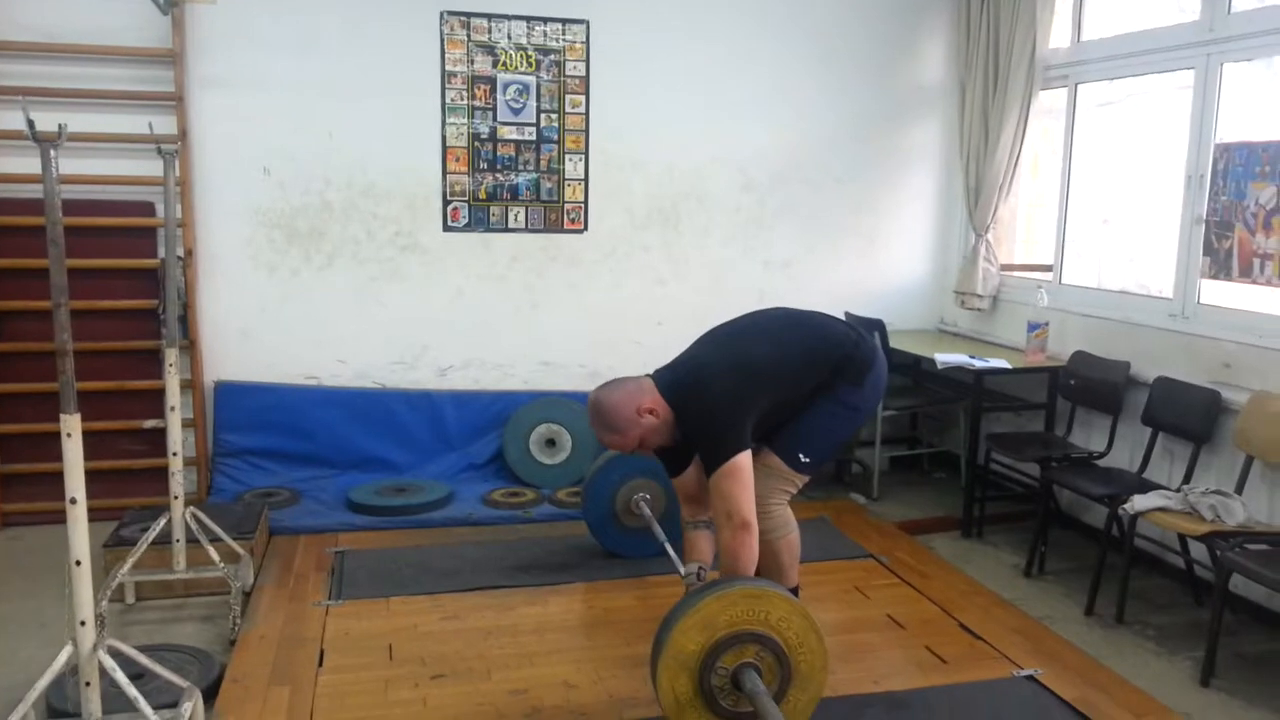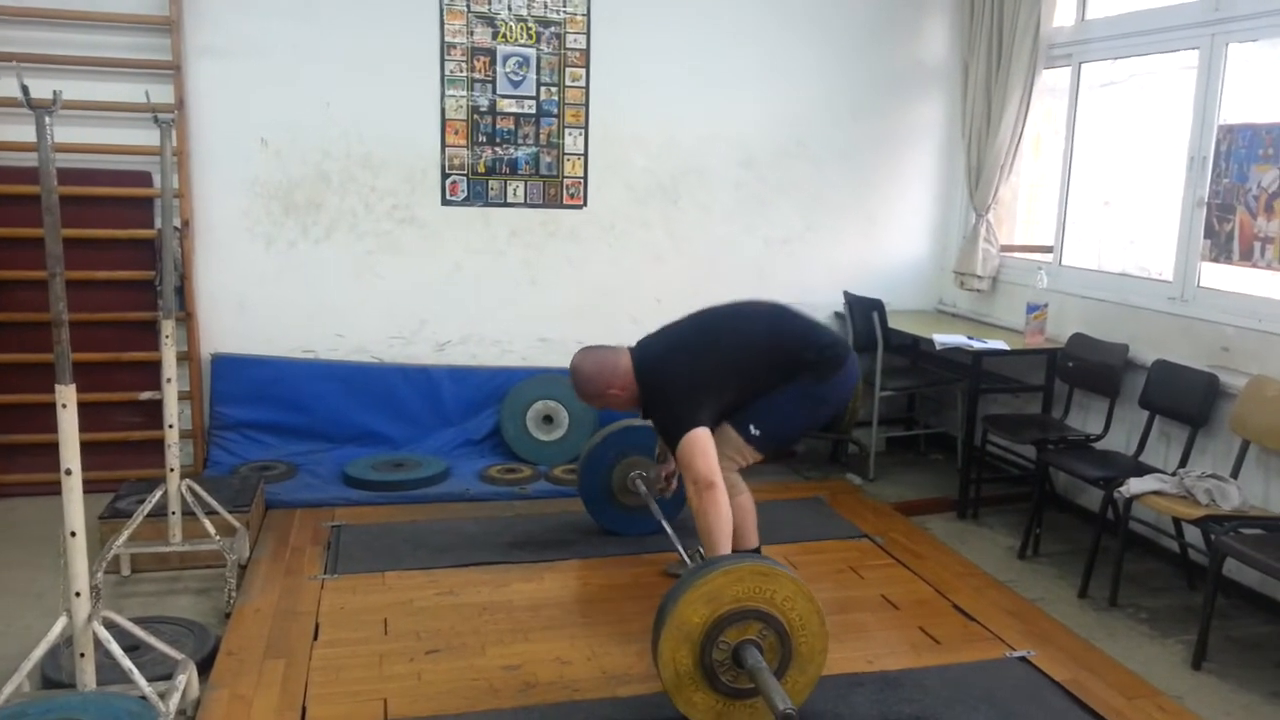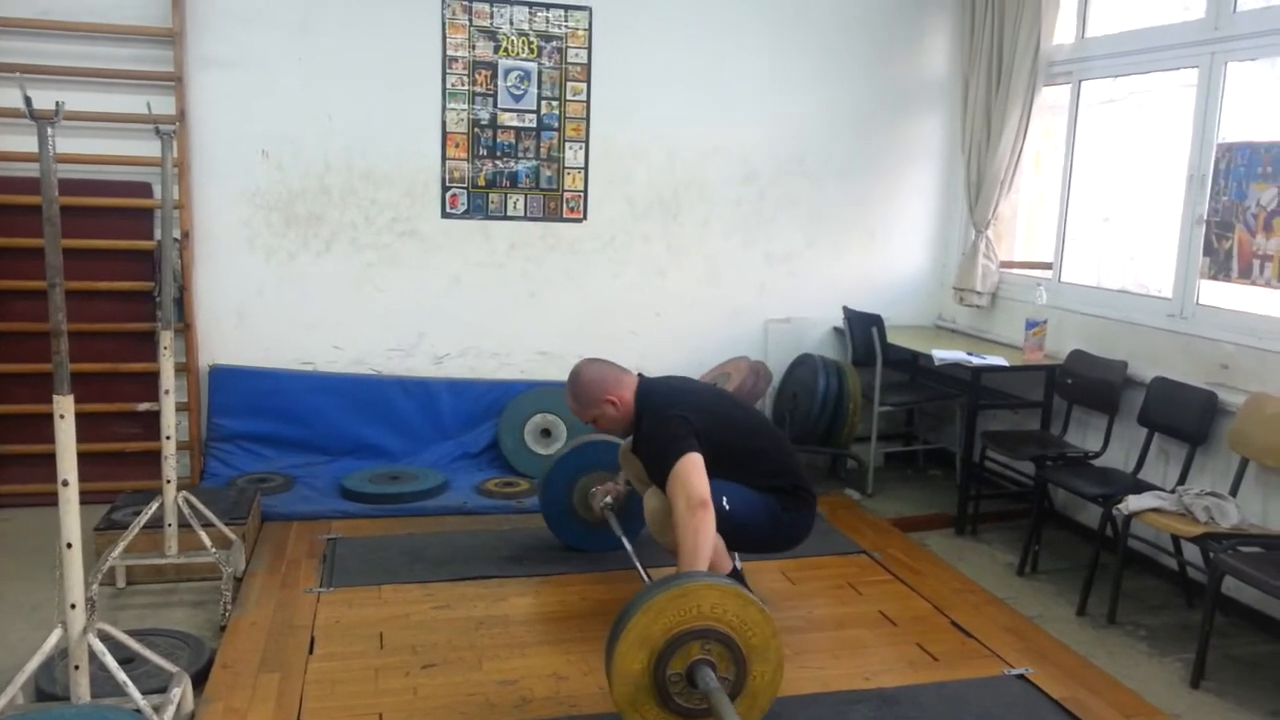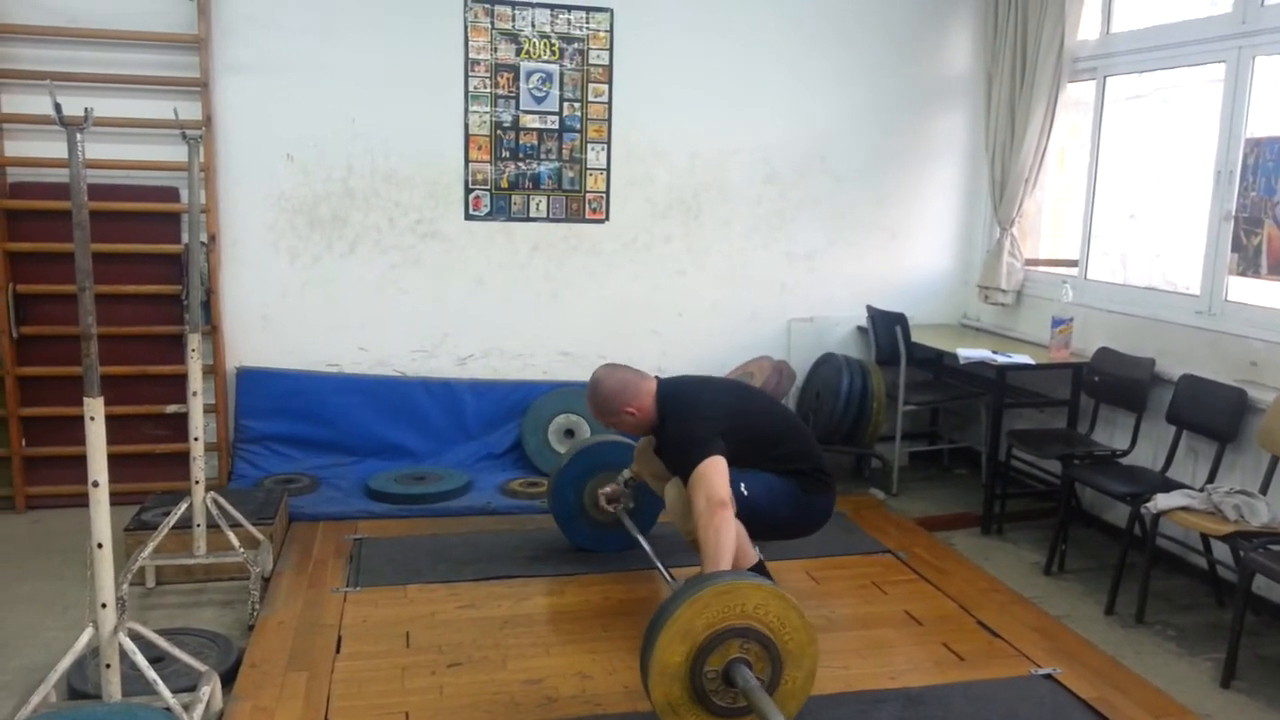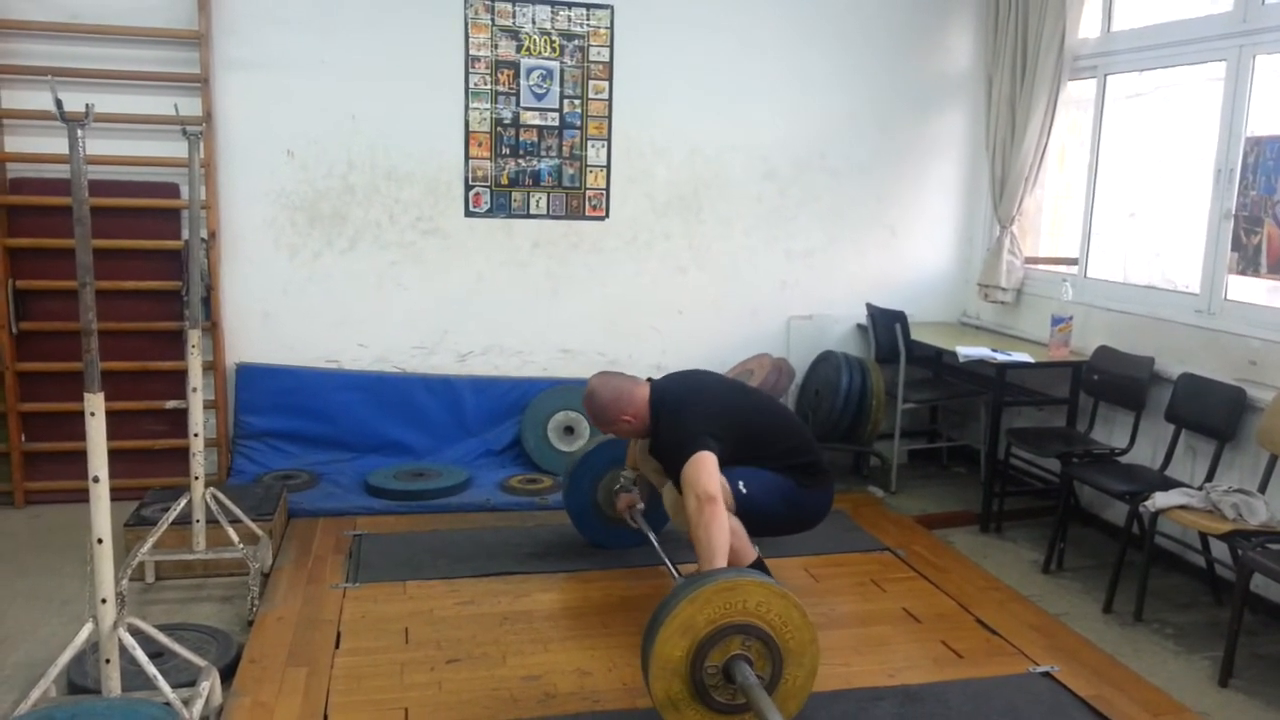
dt=1s
person 1, frame 1
left shoulder: (710, 410)
right shoulder: (668, 408)
left elbow: (738, 520)
right elbow: (695, 504)
right wrist: (695, 585)
left hip: (852, 372)
right hip: (803, 368)
left knee: (763, 492)
right knee: (734, 482)
person 1, frame 2
left shoulder: (671, 387)
right shoulder: (647, 359)
left elbow: (705, 484)
right wrist: (667, 457)
left hip: (825, 370)
right hip: (806, 357)
left knee: (717, 465)
right knee: (705, 454)
right ankle: (720, 556)
person 1, frame 3
left shoulder: (664, 421)
right shoulder: (656, 395)
left elbow: (696, 506)
right wrist: (624, 483)
left hip: (784, 510)
left knee: (663, 505)
right knee: (636, 453)
right ankle: (722, 561)
person 1, frame 4
left shoulder: (688, 423)
right shoulder: (670, 396)
left elbow: (715, 506)
left hip: (804, 495)
left knee: (683, 496)
right knee: (649, 453)
right ankle: (742, 556)
person 1, frame 5
left shoulder: (683, 426)
right shoulder: (665, 393)
left elbow: (706, 502)
left hip: (803, 490)
left knee: (684, 495)
right knee: (649, 453)
right ankle: (739, 553)
